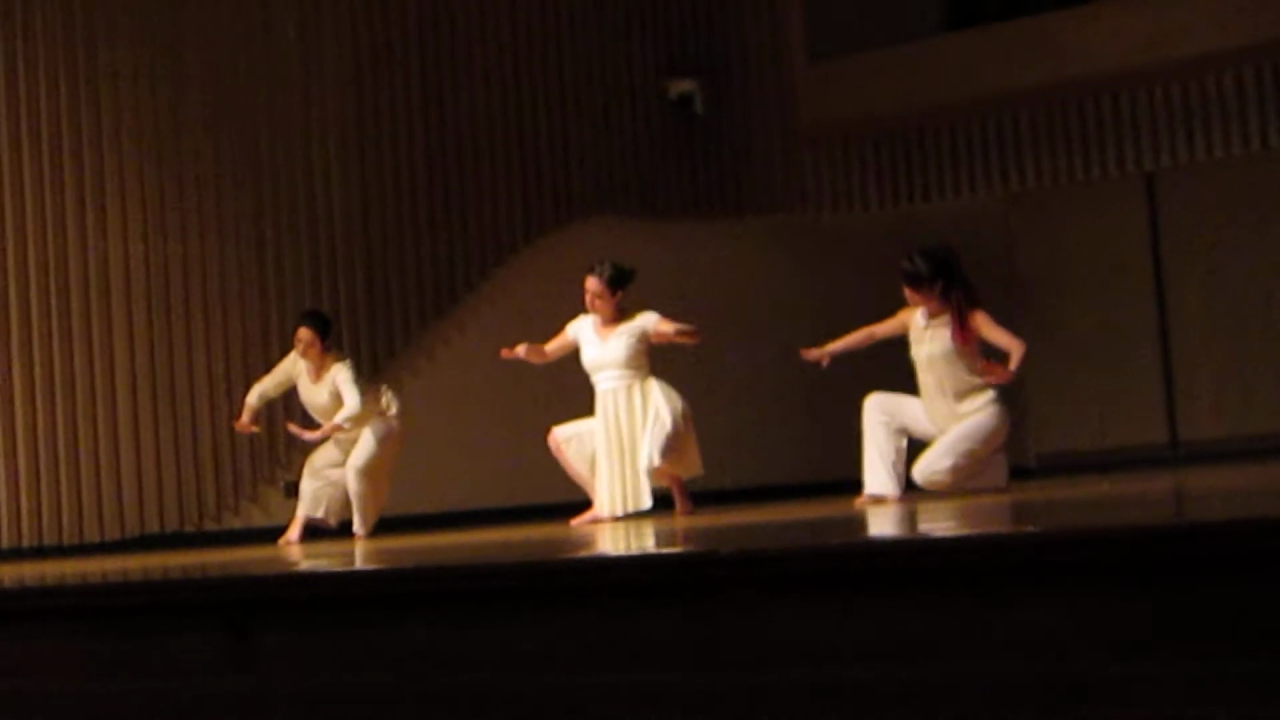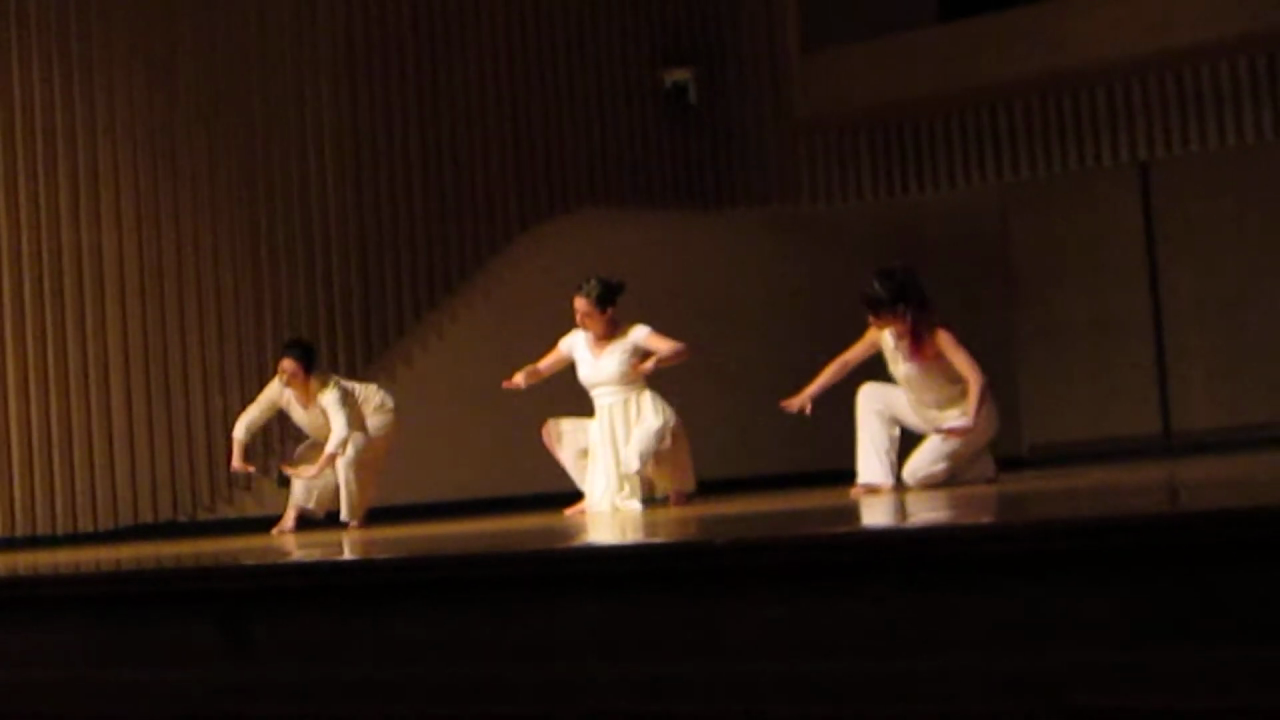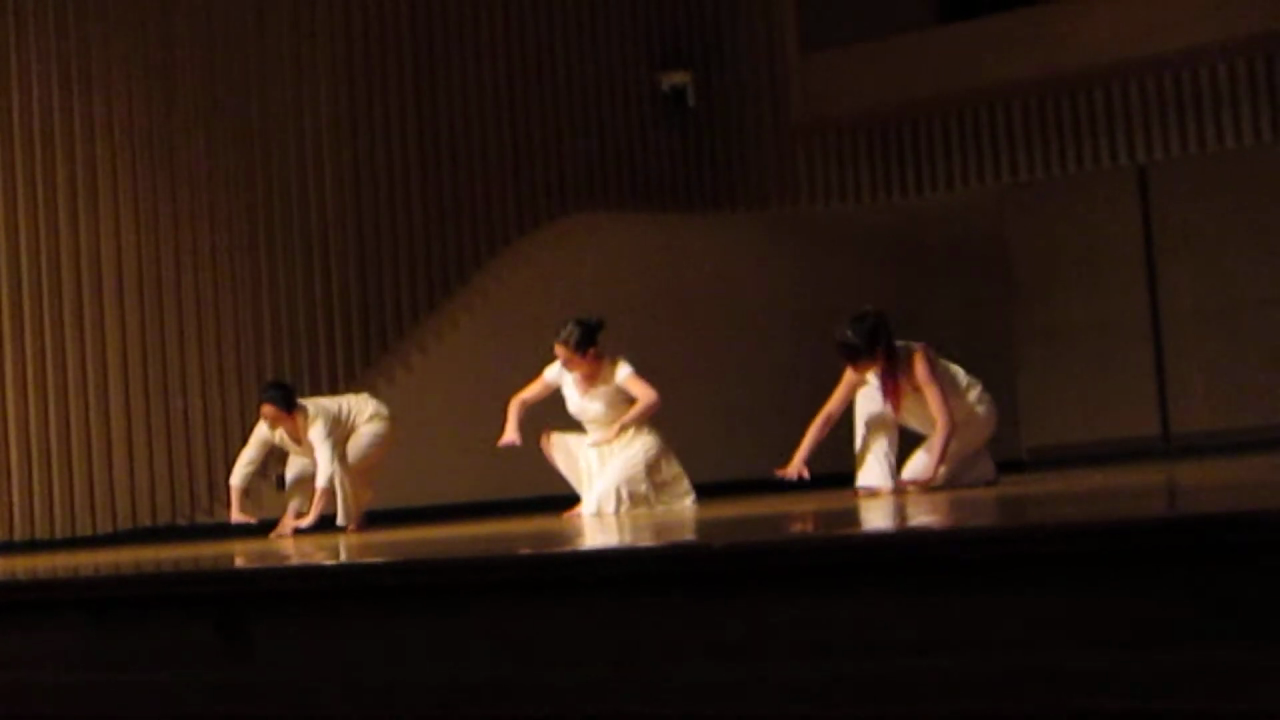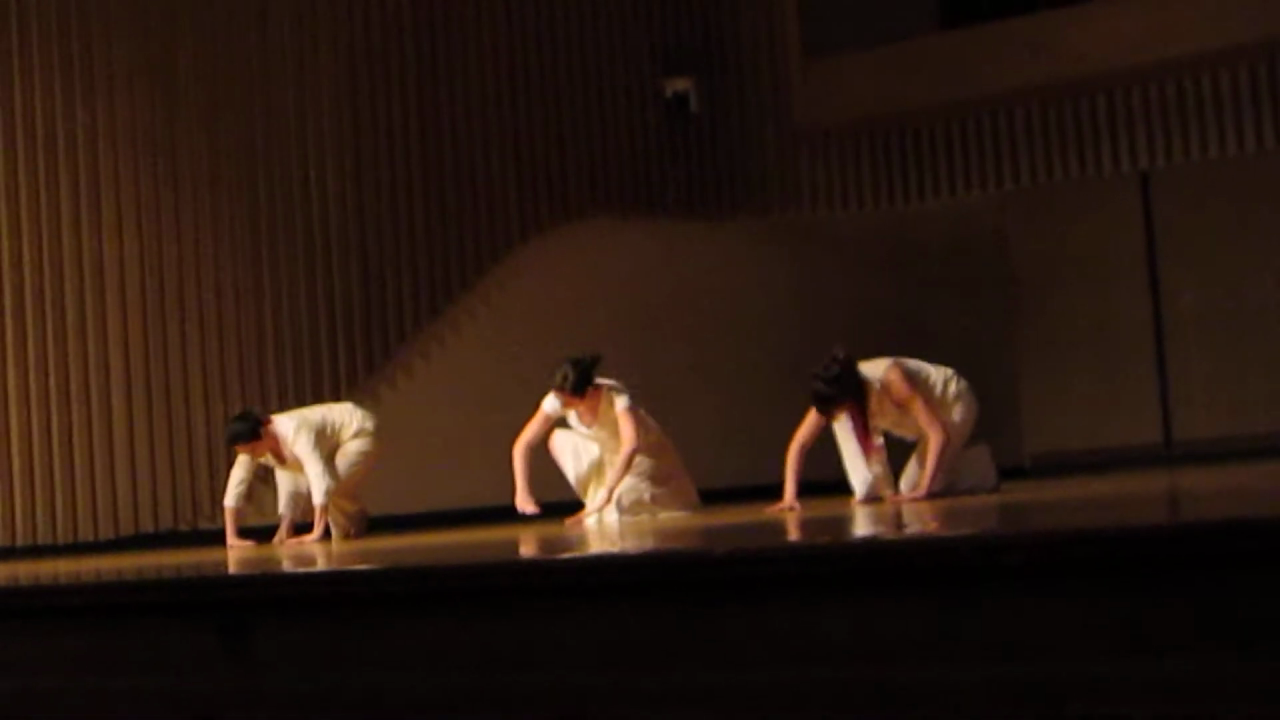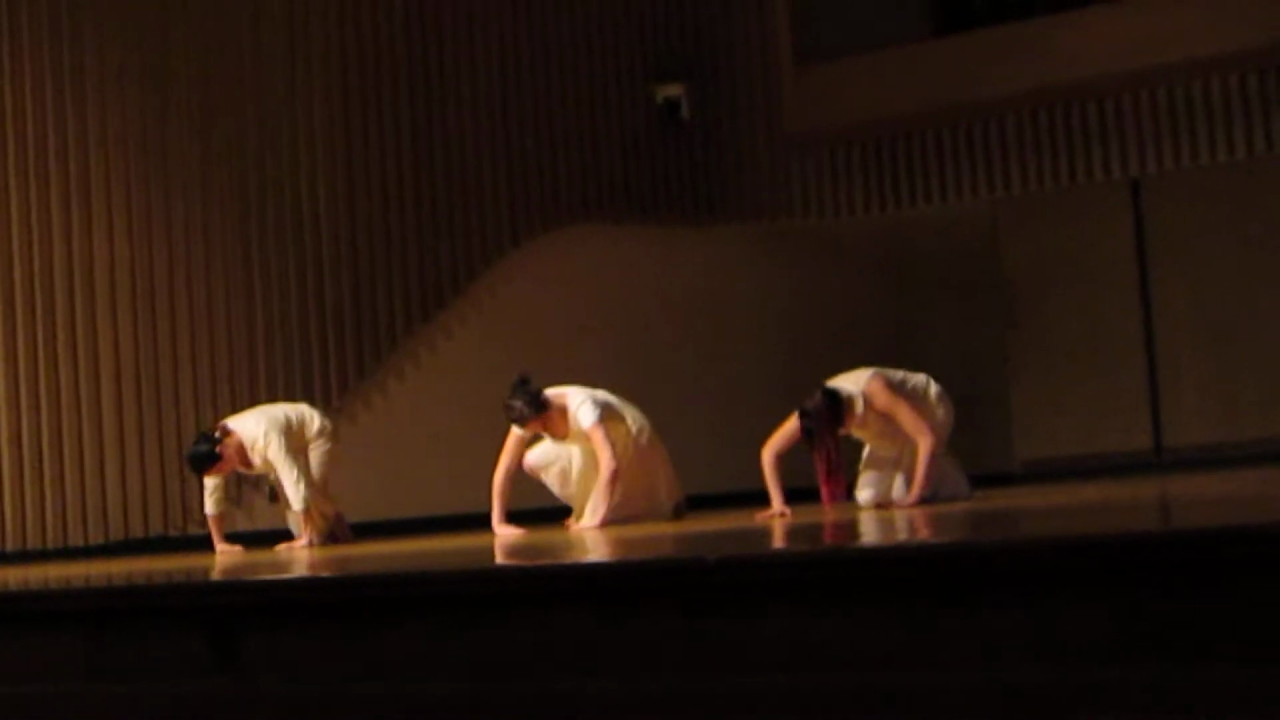
dt=1s
person 1, frame 1
left shoulder: (970, 318)
right shoulder: (912, 317)
left elbow: (1017, 345)
right elbow: (873, 332)
left wrist: (1010, 372)
right wrist: (828, 350)
left hip: (979, 414)
right hip: (937, 417)
left knee: (928, 473)
right knee: (877, 404)
left ankle: (991, 469)
right ankle: (884, 488)
person 1, frame 2
left shoulder: (936, 336)
right shoulder: (880, 334)
left elbow: (975, 376)
right elbow: (845, 361)
left wrist: (970, 423)
right wrist: (807, 394)
left hip: (963, 414)
left knee: (916, 475)
right knee: (870, 394)
left ankle: (977, 464)
right ankle: (877, 477)
person 1, frame 3
left shoulder: (916, 361)
right shoulder: (860, 368)
left elbow: (945, 421)
right elbow: (829, 414)
left wrist: (931, 472)
right wrist: (798, 460)
left hip: (973, 414)
right hip: (929, 417)
left knee: (914, 480)
right knee: (867, 397)
left ankle: (978, 467)
right ankle: (877, 481)
person 1, frame 4
left shoulder: (891, 380)
right shoulder: (837, 395)
left elbow: (939, 435)
right elbow: (798, 444)
left wrist: (923, 489)
right wrist: (789, 496)
left hip: (954, 402)
right hip: (909, 418)
left knee: (910, 488)
right knee: (845, 421)
left ankle: (978, 467)
right ankle: (876, 489)
person 1, frame 5
left shoulder: (874, 392)
right shoulder: (818, 409)
left elbow: (927, 439)
right elbow: (769, 452)
left wrist: (914, 495)
right wrist: (778, 503)
left hip: (929, 408)
right hip: (891, 428)
left knee: (902, 495)
right knee: (868, 498)
left ankle: (942, 470)
person 2, frame 1
left shoulder: (641, 321)
right shoulder: (582, 326)
left elbow: (694, 335)
right elbow: (544, 354)
left wrist: (673, 333)
right wrist: (525, 350)
left hip: (647, 406)
right hip: (610, 417)
left knee: (652, 459)
right knee: (558, 438)
left ankle: (681, 496)
right ankle: (602, 504)
person 2, frame 2
left shoulder: (634, 334)
right shoulder: (575, 340)
left elbow: (680, 350)
right elbow: (540, 370)
left wrist: (654, 361)
right wrist: (523, 375)
left hip: (642, 416)
right hip: (606, 426)
left knee: (638, 458)
right knee: (552, 430)
left ankle: (674, 490)
right ankle: (595, 493)
person 2, frame 3
left shoulder: (616, 369)
right shoulder: (559, 371)
left elbow: (652, 398)
right elbow: (520, 399)
left wrist: (619, 426)
right wrist: (512, 427)
left hip: (634, 445)
right hip: (599, 450)
left knee: (605, 501)
right knee: (550, 440)
right ankle: (591, 496)
person 2, frame 4
left shoulder: (615, 397)
right shoulder: (557, 400)
left elbow: (631, 444)
right elbow: (522, 444)
left wrist: (607, 491)
right wrist: (522, 492)
left hip: (644, 456)
right hip: (607, 453)
left knee: (611, 509)
right knee: (557, 439)
right ankle: (592, 505)
person 2, frame 5
left shoulder: (582, 407)
right shoulder: (527, 418)
left elbow: (610, 464)
right elbow: (503, 470)
left wrist: (597, 518)
right wrist: (498, 522)
left hip: (628, 437)
right hip: (583, 440)
right knee: (532, 462)
right ankle: (584, 508)
person 3, frame 1
left shoulder: (340, 368)
right shoulder: (296, 362)
left elbow: (354, 407)
right elbow: (264, 387)
left wrist: (317, 434)
right wrist: (246, 418)
left hip: (378, 418)
right hip: (348, 432)
left knee: (357, 467)
right knee: (317, 466)
left ankle: (363, 532)
right ankle: (298, 525)
person 3, frame 2
left shoulder: (327, 390)
right shoulder: (279, 388)
left elbow: (341, 432)
right elbow: (247, 420)
left wrist: (315, 470)
right wrist: (237, 458)
left hip: (374, 413)
right hip: (346, 422)
left knee: (347, 457)
right knee: (305, 459)
left ankle: (356, 519)
right ankle: (291, 516)
person 3, frame 3
left shoulder: (315, 421)
right shoulder: (266, 428)
left elbow: (326, 468)
right elbow: (244, 464)
left wrist: (311, 517)
right wrist: (236, 511)
left hip: (371, 420)
right hip: (341, 429)
left knee: (341, 465)
left ankle: (355, 522)
right ankle: (290, 519)
person 3, frame 4
left shoulder: (295, 433)
right shoulder: (251, 445)
left elbow: (320, 479)
right elbow: (235, 485)
left wrist: (317, 533)
right wrist: (231, 536)
left hip: (358, 432)
right hip: (329, 439)
left knee: (331, 487)
left ankle: (355, 526)
right ankle: (285, 527)
person 3, frame 5
left shoulder: (264, 437)
right shoulder: (217, 443)
left elbow: (294, 481)
right elbow: (212, 495)
left wrist: (306, 538)
right wrist: (219, 543)
left hip: (312, 431)
right hip: (289, 441)
left knee: (310, 494)
right knee: (292, 507)
left ankle: (339, 536)
